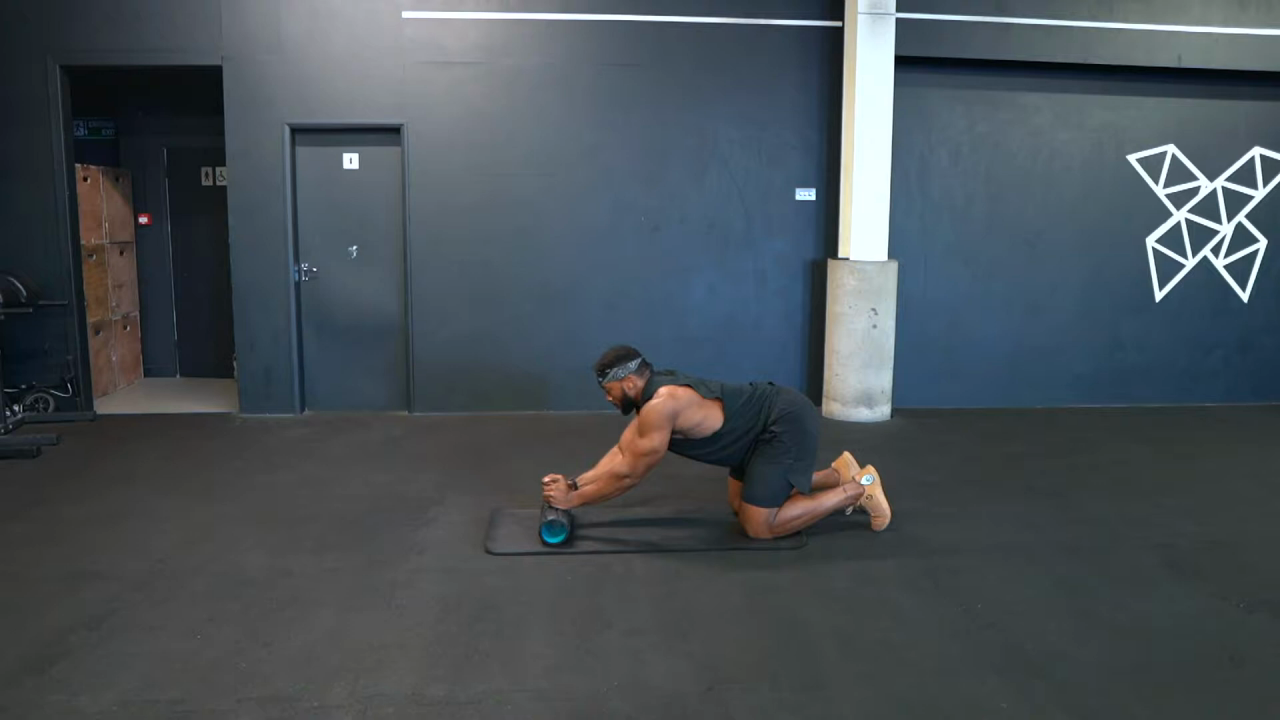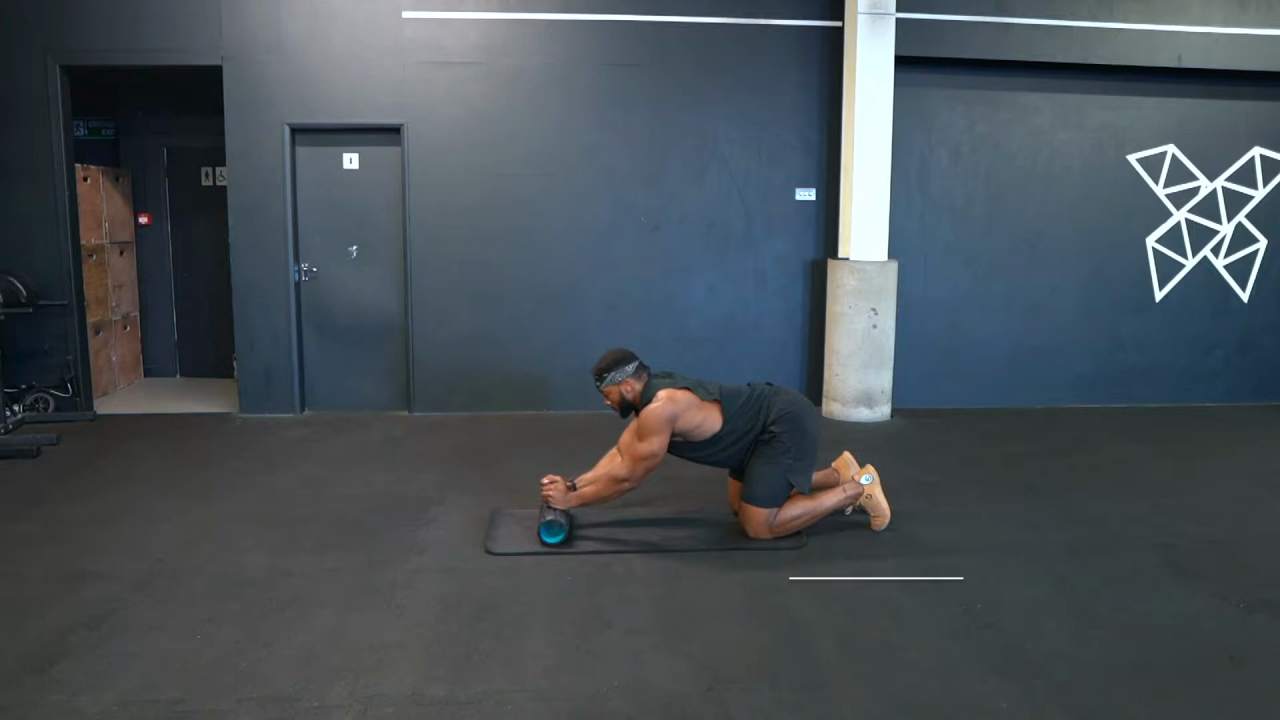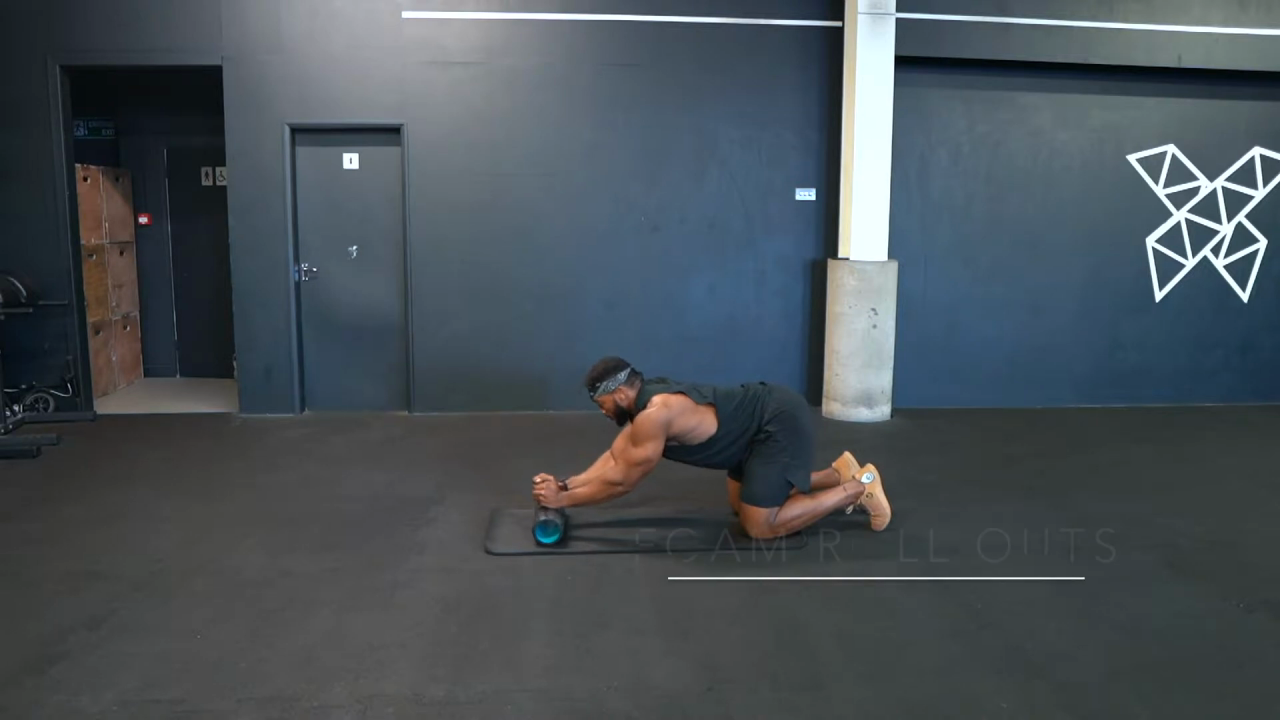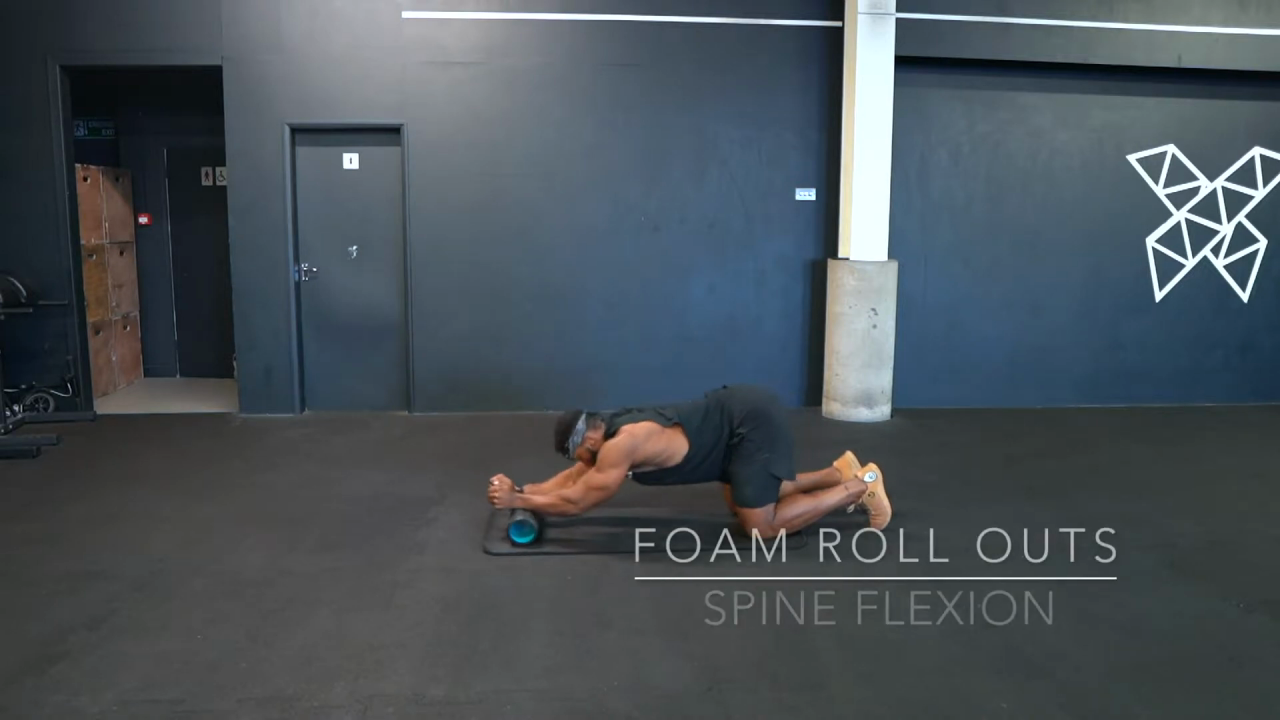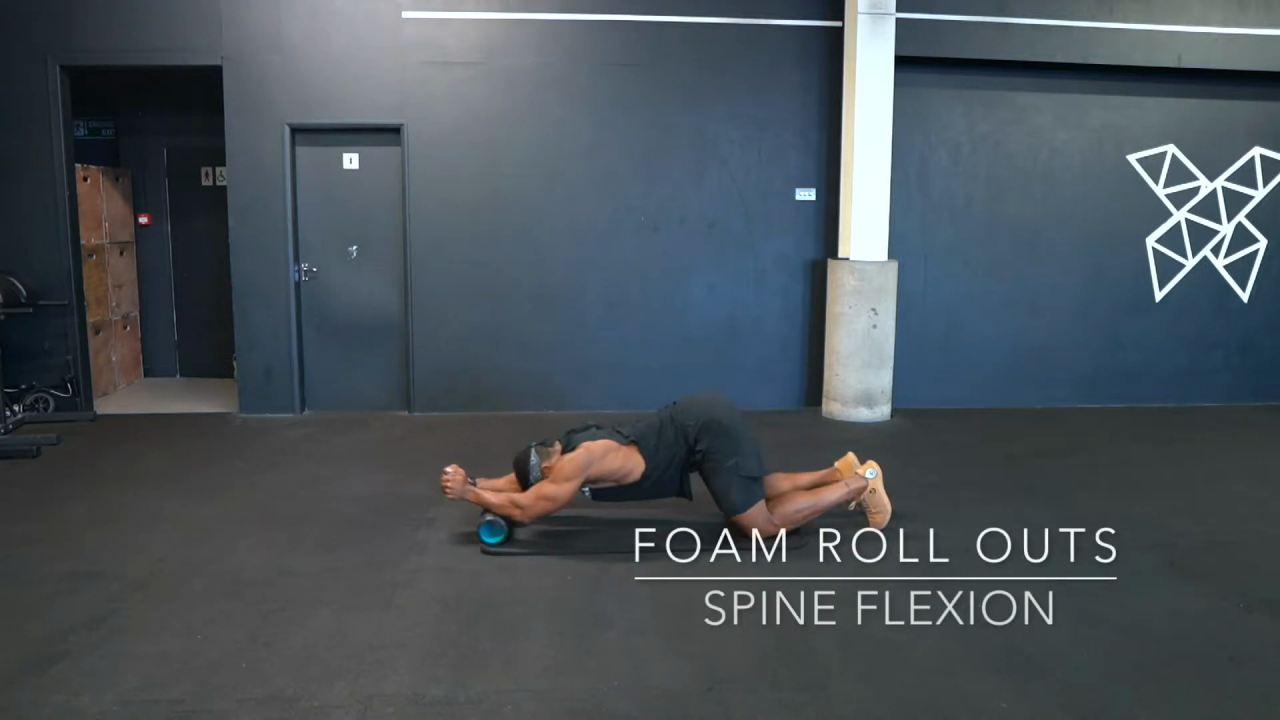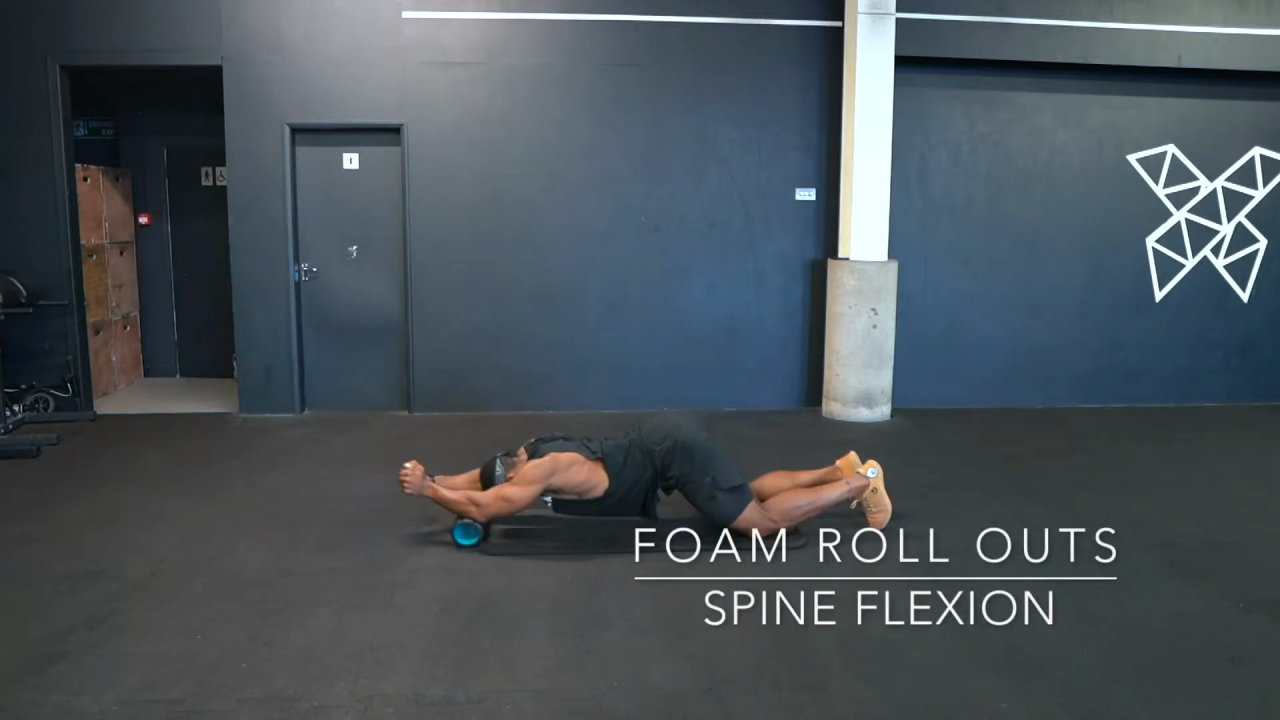
dt=0.5s
person 1, frame 1
left shoulder: (661, 407)
right shoulder: (657, 393)
left elbow: (628, 474)
right elbow: (621, 452)
left wrist: (573, 499)
right wrist: (574, 482)
left hip: (787, 425)
right hip: (774, 416)
left knee: (760, 526)
right knee: (740, 504)
left ankle: (858, 490)
right ankle: (838, 473)
person 1, frame 2
left shoulder: (659, 410)
right shoulder: (655, 394)
left elbow: (628, 477)
right elbow: (620, 455)
left wrist: (571, 501)
right wrist: (573, 484)
left hip: (786, 425)
right hip: (775, 414)
left knee: (759, 525)
right knee: (740, 504)
left ankle: (857, 490)
right ankle: (838, 474)
person 1, frame 3
left shoulder: (655, 415)
right shoulder: (649, 400)
left elbow: (621, 481)
right elbow: (614, 459)
left wrist: (562, 500)
right wrist: (565, 484)
left hip: (782, 422)
right hip: (771, 413)
left knee: (760, 526)
right knee: (741, 503)
left ankle: (858, 489)
right ankle: (839, 473)
person 1, frame 4
left shoulder: (622, 445)
right shoulder: (615, 429)
left elbow: (576, 501)
right elbow: (572, 478)
left wrist: (517, 501)
right wrist: (523, 489)
left hip: (753, 422)
right hip: (746, 409)
left knee: (761, 526)
right knee: (745, 502)
left ankle: (858, 487)
right ankle: (838, 471)
person 1, frame 5
left shoulder: (579, 462)
right shoulder: (568, 448)
left elbow: (525, 509)
right elbow: (521, 480)
left wrist: (469, 492)
right wrist: (475, 482)
left hip: (707, 429)
right hip: (703, 420)
left knee: (763, 523)
right knee: (752, 496)
left ankle: (860, 484)
right ankle: (840, 471)
person 1, frame 6
left shoulder: (542, 470)
right shoulder: (532, 452)
left elbow: (481, 506)
right elbow: (481, 478)
left wrist: (426, 488)
right wrist: (435, 480)
left hip: (673, 451)
right hip: (673, 441)
left knee: (762, 521)
right knee: (748, 494)
left ankle: (859, 483)
right ankle: (842, 469)
